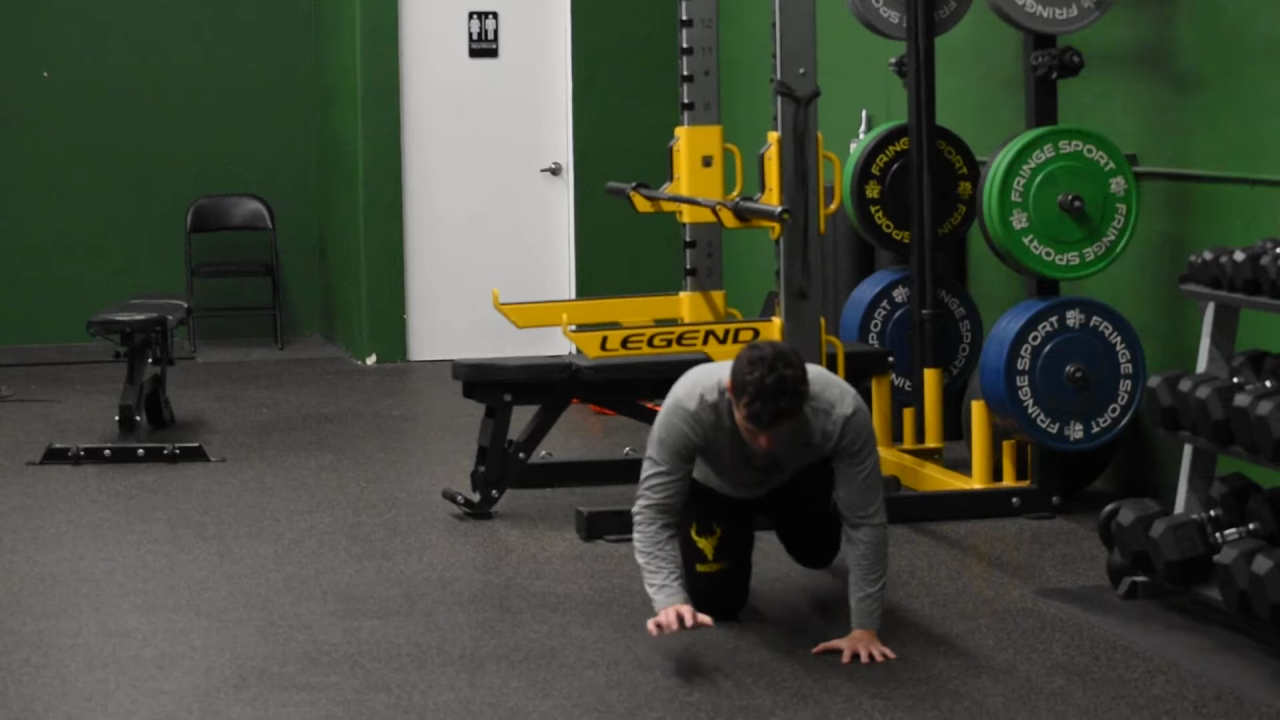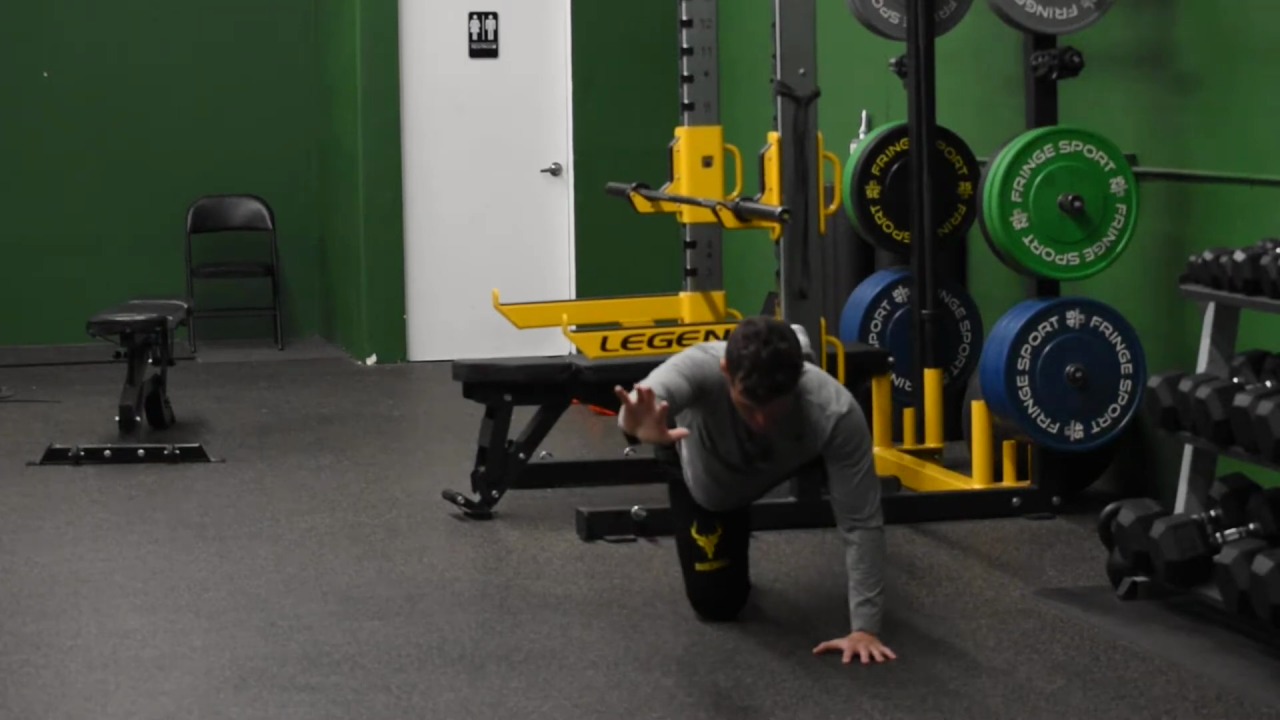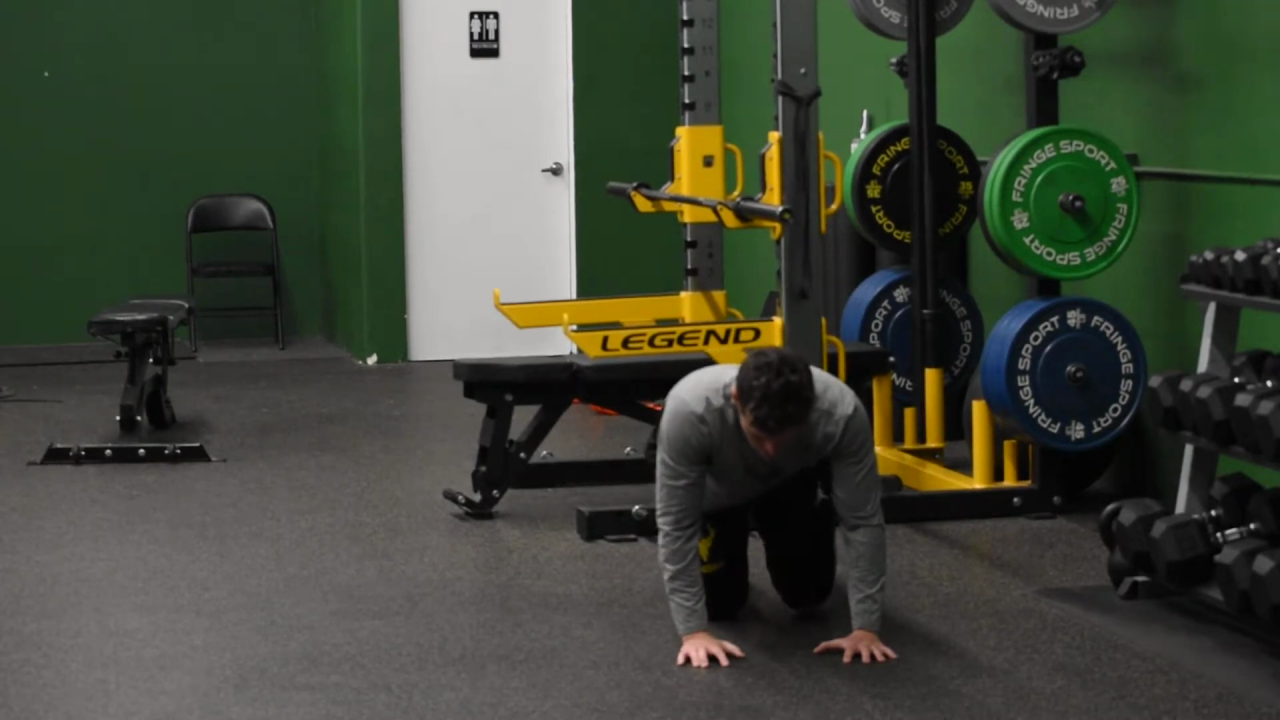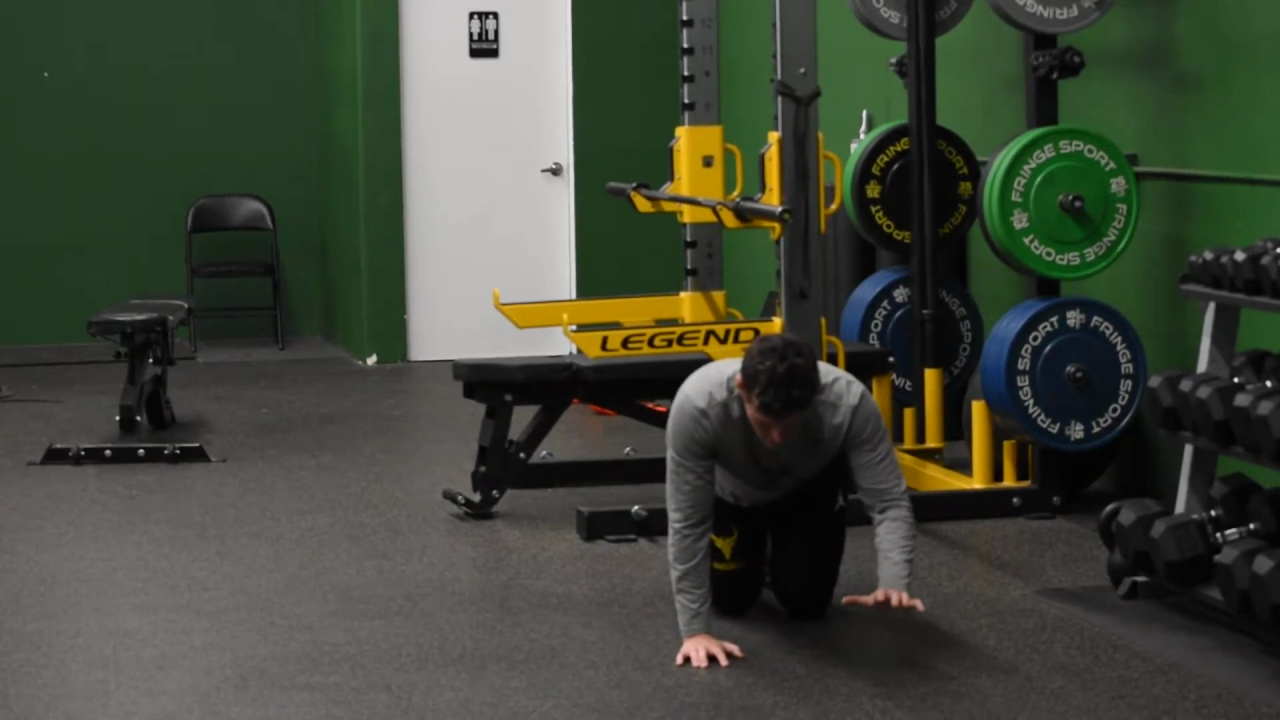
dt=1s
person 1, frame 1
left shoulder: (842, 412)
right shoulder: (690, 404)
left elbow: (866, 521)
right elbow: (653, 511)
left wrist: (864, 628)
right wrist: (670, 599)
left knee: (817, 555)
right knee: (717, 602)
person 1, frame 2
left shoulder: (835, 412)
right shoulder: (702, 366)
left elbow: (861, 522)
right elbow: (652, 395)
left wrist: (865, 628)
right wrist: (638, 424)
left hip: (785, 462)
right hip: (703, 467)
right knee: (717, 603)
person 1, frame 3
left shoulder: (840, 413)
right shoulder: (690, 410)
left elbow: (862, 521)
right elbow: (676, 525)
left wrist: (865, 628)
right wrist: (693, 630)
left knee: (806, 594)
right knee: (720, 603)
person 1, frame 4
left shoulder: (848, 402)
right shoulder: (697, 404)
left elbow: (890, 501)
right elbow: (686, 520)
left wrist: (893, 584)
right wrist: (694, 630)
right hip: (730, 487)
left knee: (806, 604)
right knee: (731, 600)
left ankle: (778, 551)
